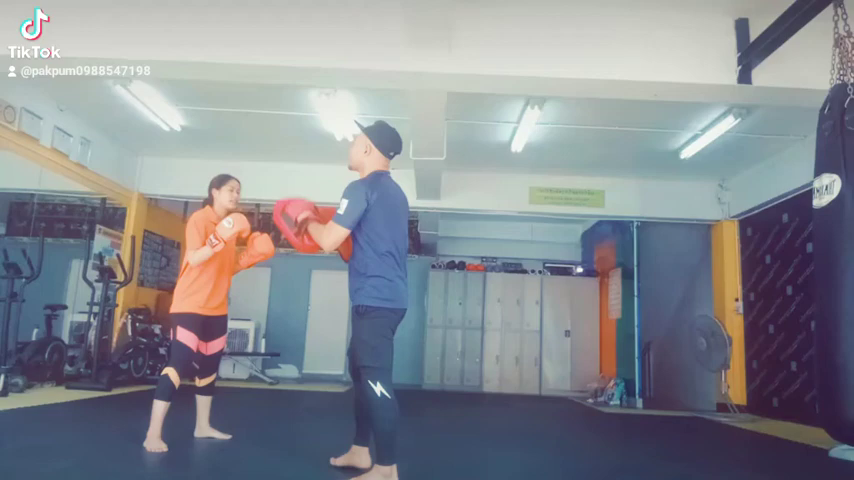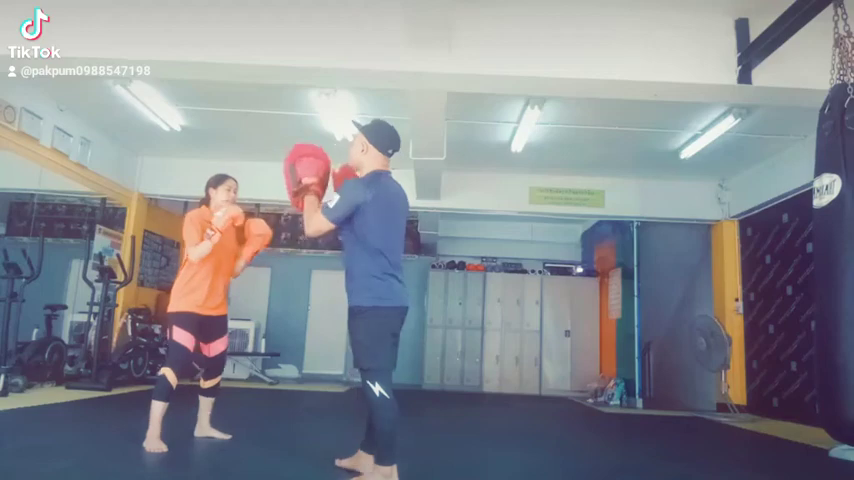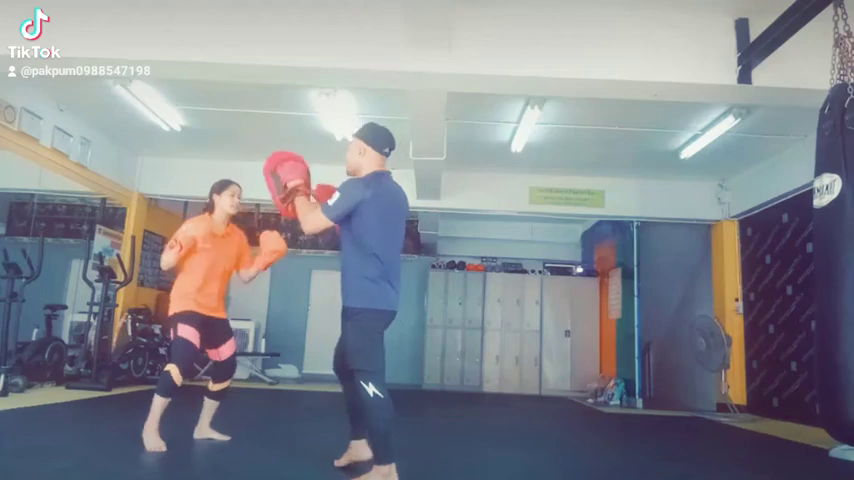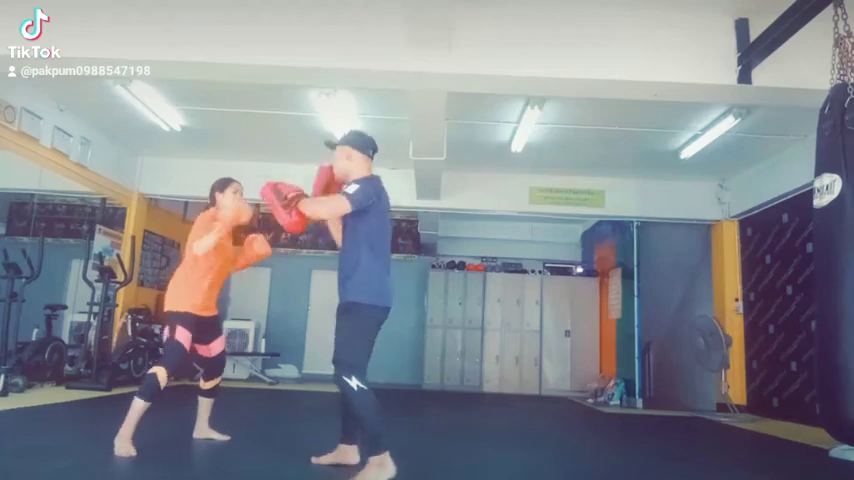
dt=0.2s
person 1, frame 1
left shoulder: (361, 189)
right shoulder: (393, 191)
left elbow: (329, 242)
left wrist: (308, 220)
right wrist: (329, 220)
left hip: (374, 300)
right hip: (389, 298)
left knee: (376, 381)
right knee: (362, 373)
right ankle: (361, 450)
person 1, frame 2
left shoulder: (358, 187)
right shoulder: (394, 190)
left elbow: (313, 228)
left wrist: (310, 191)
right wrist: (341, 191)
left hip: (371, 302)
right hip: (393, 300)
left knee: (376, 383)
right knee: (374, 381)
person 1, frame 3
left shoulder: (362, 187)
right shoulder: (393, 191)
left elbow: (311, 224)
left wrist: (297, 190)
right wrist: (331, 201)
left hip: (366, 302)
right hip: (378, 299)
left knee: (369, 381)
right knee: (346, 367)
right ankle: (360, 442)
person 1, frame 4
left shoulder: (368, 186)
right shoulder: (365, 194)
left elbow: (325, 208)
right elbow: (344, 238)
left wrist: (297, 200)
right wrist: (323, 204)
left hip: (363, 299)
right hip: (367, 298)
left knee: (350, 376)
right knee: (349, 375)
right ankle: (348, 447)
person 2, frame 1
left shoulder: (231, 223)
right shoulder: (199, 219)
right elbow: (194, 260)
left wrist: (252, 256)
right wrist: (221, 238)
left hip: (216, 307)
right hip: (190, 304)
left knee: (209, 365)
right knee: (180, 362)
left ankle: (203, 426)
right ankle: (153, 434)
person 2, frame 2
left shoulder: (232, 229)
right shoulder: (196, 217)
left elbow: (233, 270)
right elbow: (195, 255)
left wrist: (251, 248)
right wrist: (218, 228)
left hip: (215, 308)
right hip: (186, 304)
left knee: (215, 364)
right knee: (177, 363)
left ankle: (203, 425)
right ankle: (153, 434)
person 2, frame 3
left shoulder: (238, 236)
right shoulder: (194, 225)
left elbow: (245, 274)
right elbow: (165, 263)
left wrist: (267, 257)
right wrist: (182, 241)
left hip: (214, 310)
right hip: (187, 305)
left knee: (225, 367)
right knee: (183, 360)
left ankle: (203, 427)
right ankle: (151, 427)
person 2, frame 4
left shoulder: (224, 222)
right shoulder: (209, 218)
right elbow: (199, 250)
left wrist: (250, 256)
right wrist: (225, 223)
left hip: (206, 307)
right hip: (183, 304)
left knee: (215, 363)
right knee: (172, 361)
left ankle: (202, 427)
right ankle: (125, 434)
